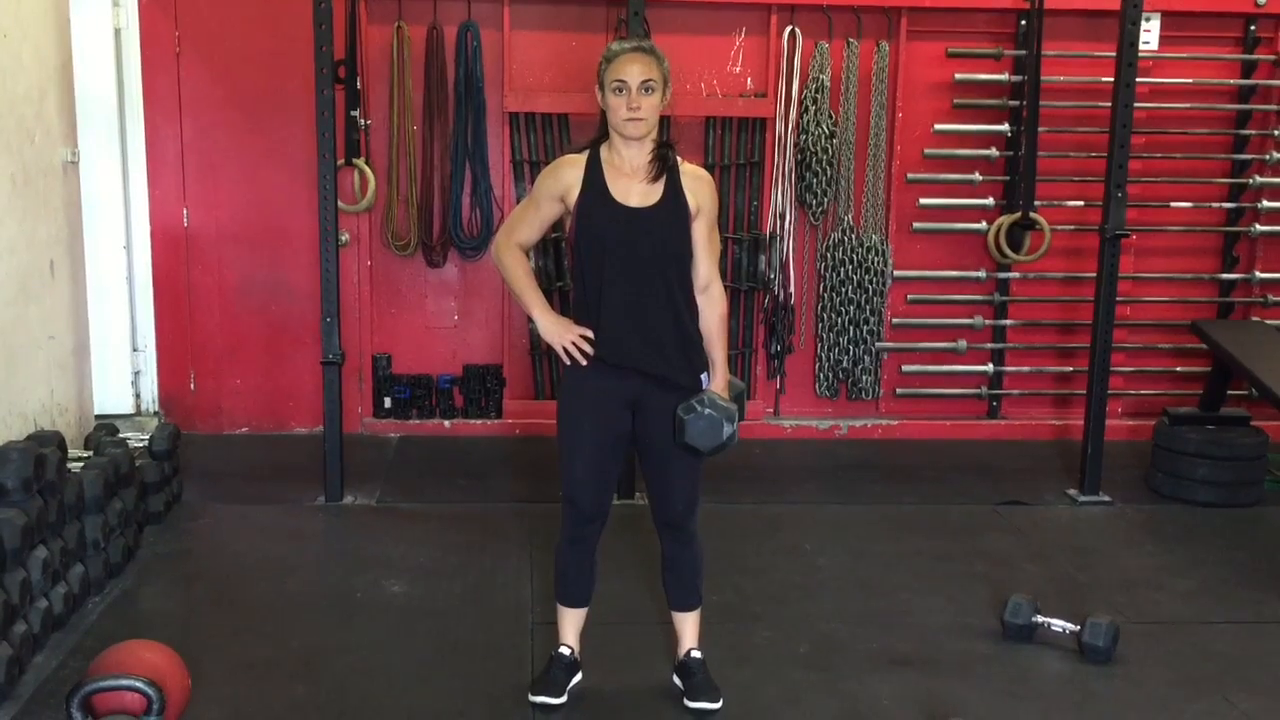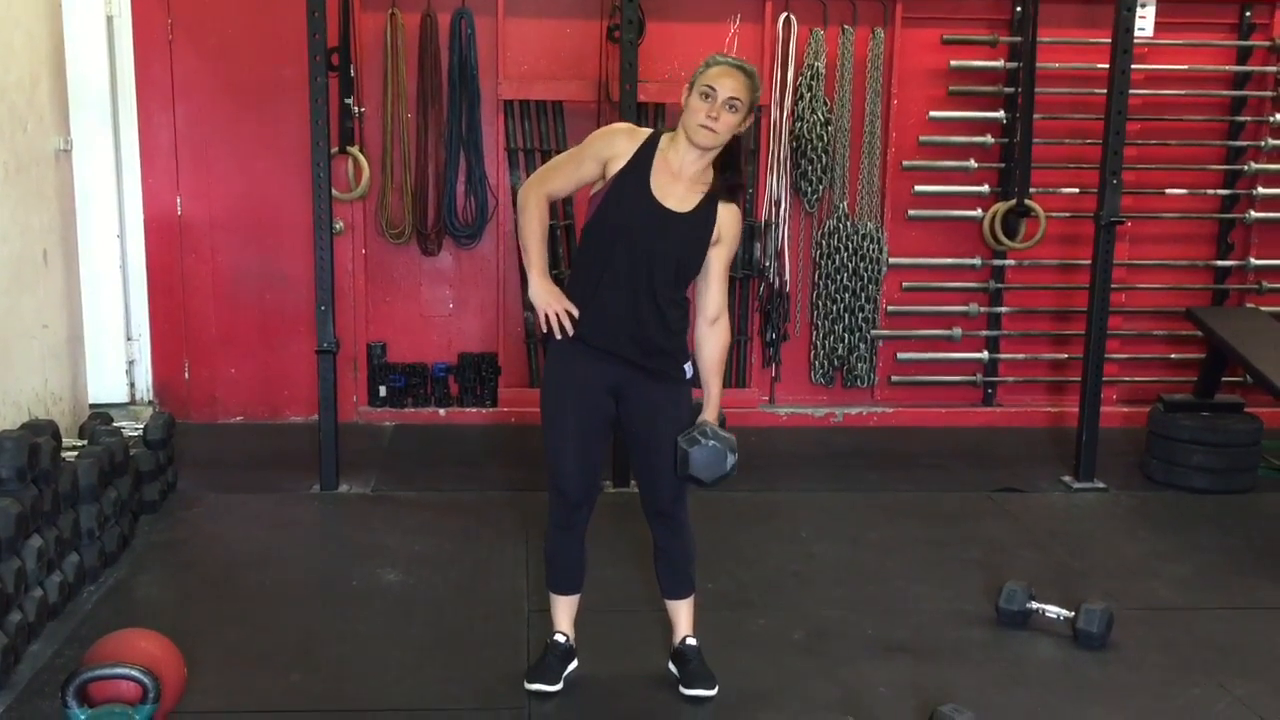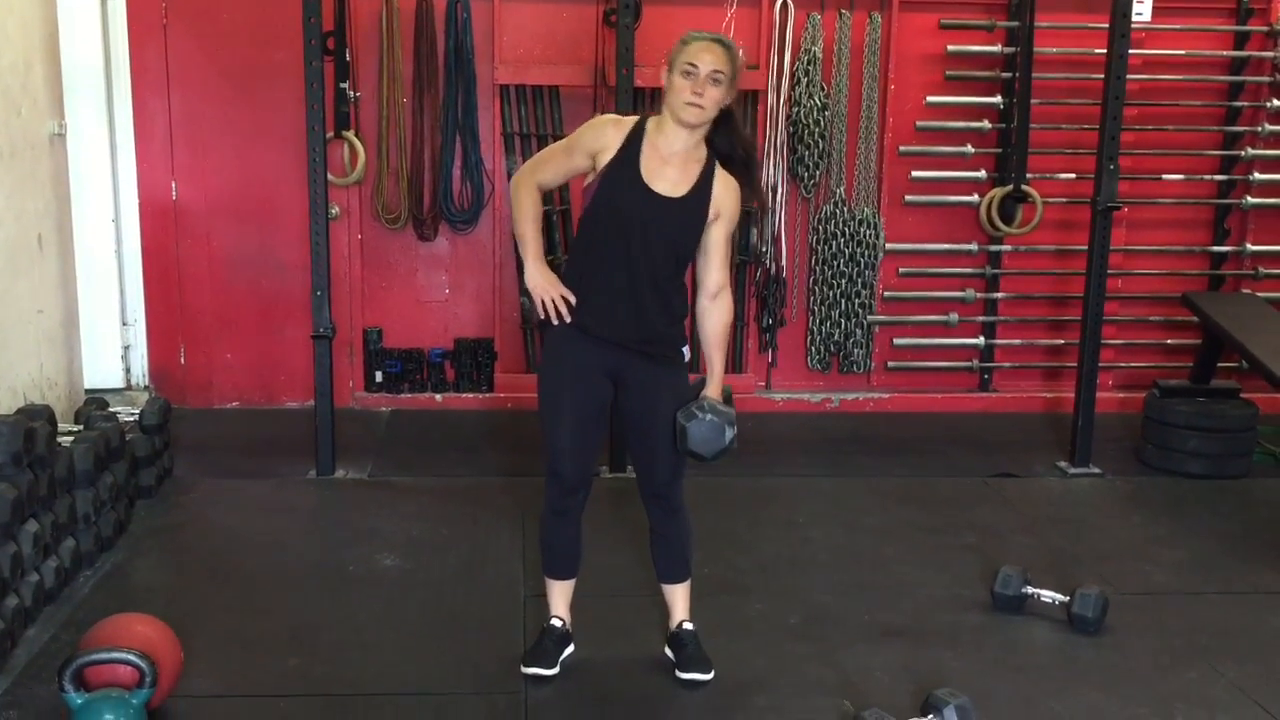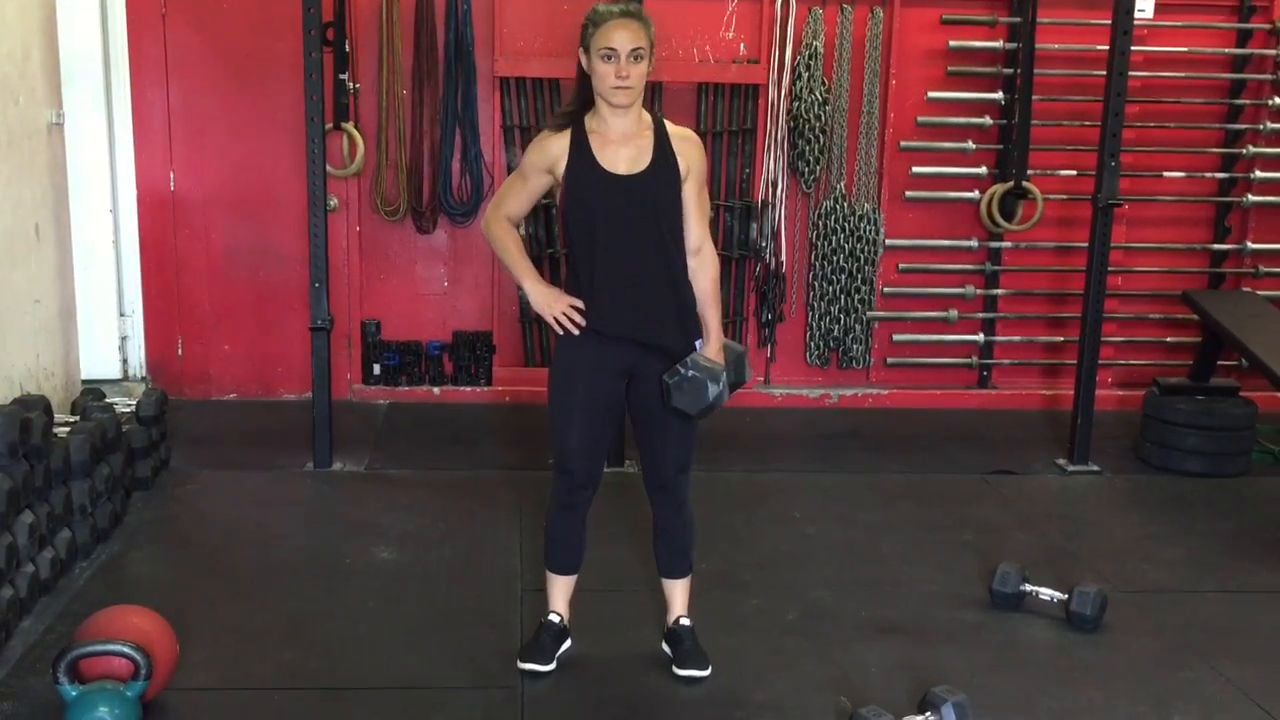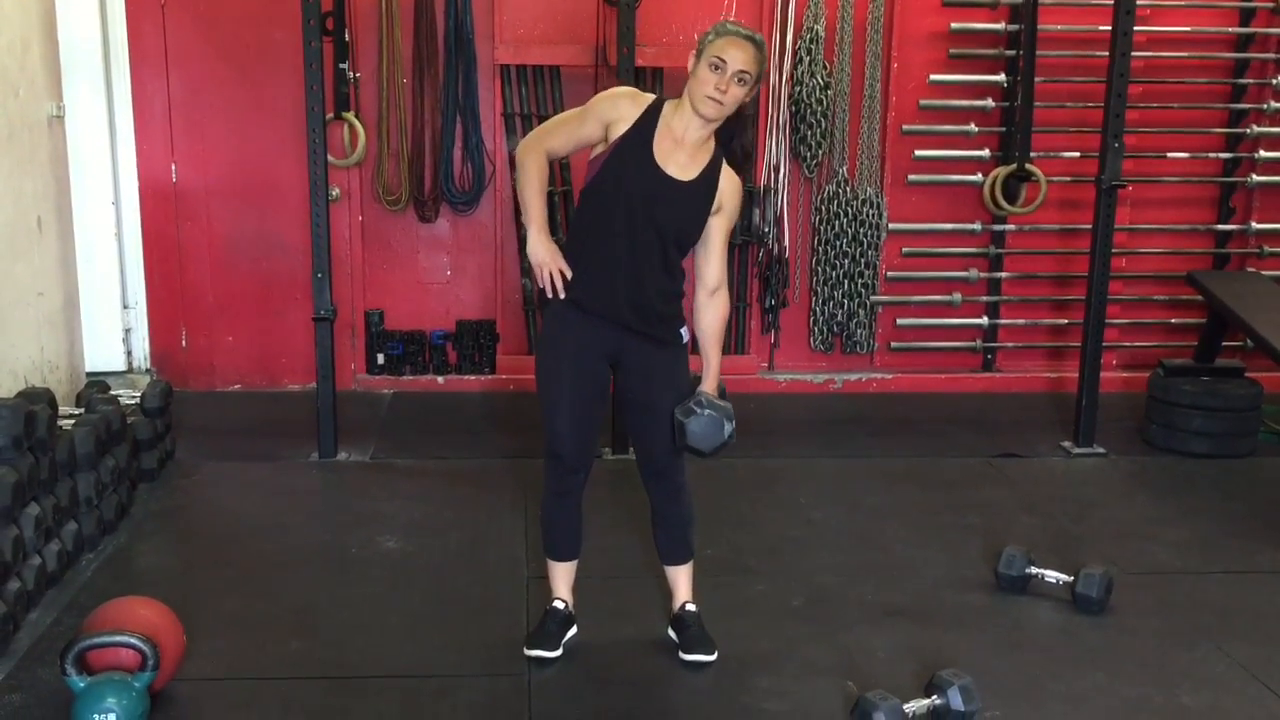
dt=1s
person 1, frame 1
left shoulder: (694, 184)
right shoulder: (571, 175)
left elbow: (708, 287)
right elbow: (508, 245)
left wrist: (721, 375)
right wrist: (545, 319)
left hip: (675, 377)
right hip: (595, 374)
left knee: (677, 518)
right knee: (582, 514)
left ankle: (689, 657)
right ankle: (566, 654)
person 1, frame 2
left shoulder: (725, 214)
right shoulder: (622, 144)
left elbow: (711, 317)
right elbow: (536, 192)
left wrist: (712, 408)
right wrist: (538, 280)
left hip: (659, 371)
right hip: (579, 355)
left knee: (667, 505)
right knee: (570, 498)
left ankle: (685, 643)
right ankle: (562, 639)
person 1, frame 3
left shoulder: (723, 187)
right shoulder: (610, 134)
left elbow: (714, 292)
right elbow: (527, 181)
left wrist: (715, 380)
right wrist: (535, 268)
left hip: (658, 354)
right hip: (578, 338)
left knee: (663, 488)
right knee: (567, 482)
left ankle: (681, 628)
right ankle: (557, 623)
person 1, frame 4
left shoulder: (683, 147)
right shoulder: (559, 145)
left elbow: (699, 251)
right elbow: (498, 218)
left wrist: (714, 339)
right wrist: (535, 287)
left hip: (668, 344)
right hip: (589, 341)
left knee: (669, 483)
right knee: (574, 480)
left ankle: (678, 624)
right ankle: (555, 620)
person 1, frame 5
left shoulder: (724, 186)
right shoulder: (624, 109)
left elbow: (711, 289)
right elbow: (534, 149)
left wrist: (711, 380)
right wrist: (538, 235)
left hip: (655, 336)
right hip: (576, 321)
left knee: (664, 468)
right knee: (566, 464)
left ankle: (684, 608)
right ankle: (560, 606)
